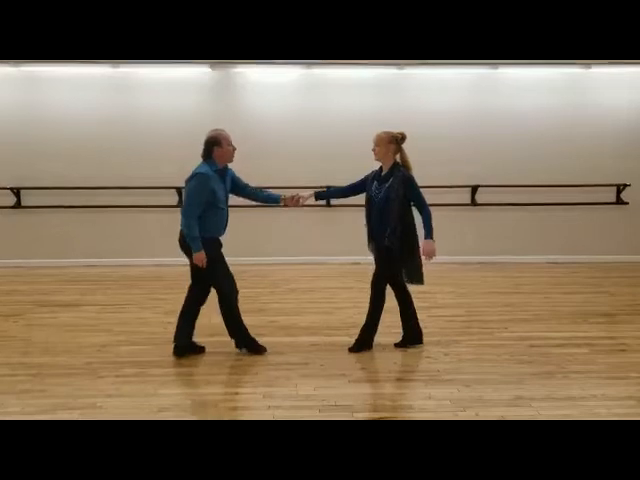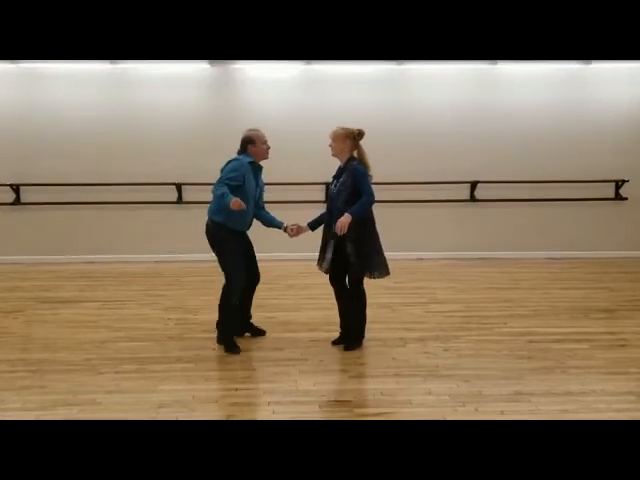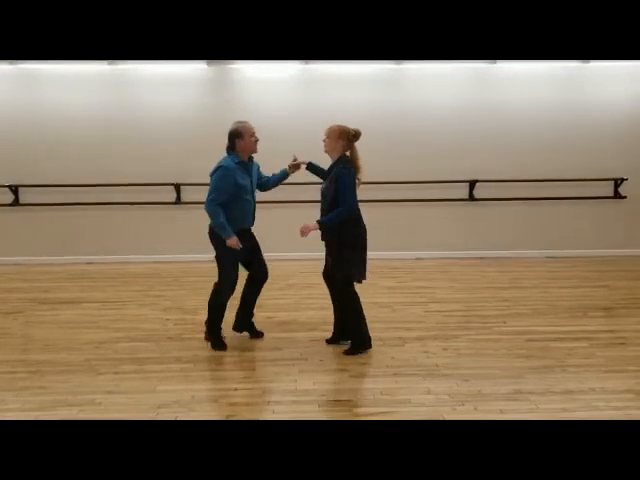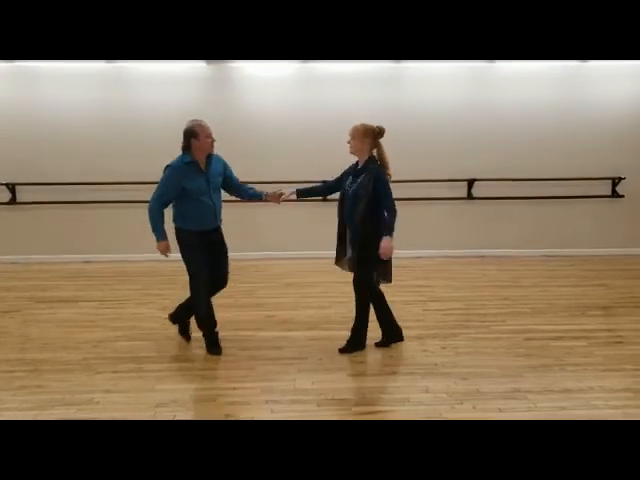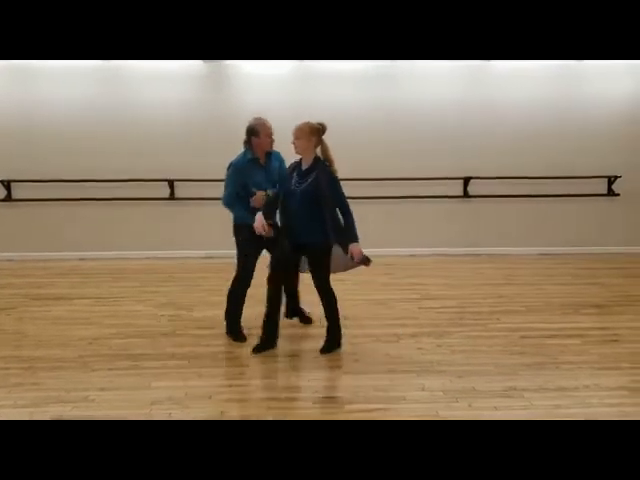
dt=1s
person 1, frame 1
left shoulder: (225, 173)
right shoulder: (202, 176)
left elbow: (249, 192)
right elbow: (189, 214)
left wrist: (281, 200)
right wrist: (196, 248)
left hip: (207, 240)
right hip: (199, 242)
left knee: (199, 290)
right knee: (227, 288)
left ankle: (182, 343)
right ankle: (242, 339)
person 1, frame 2
left shoulder: (257, 174)
right shoulder: (238, 165)
left elbow: (259, 211)
right elbow: (219, 188)
left wrist: (282, 226)
right wrist: (230, 200)
left hip: (238, 232)
right hip: (221, 230)
left knee: (252, 276)
right knee: (234, 280)
left ankle: (242, 323)
right ankle: (225, 333)
person 1, frame 3
left shoulder: (251, 165)
right shoulder: (226, 169)
left elbow: (263, 184)
right elbow: (212, 204)
left wrist: (287, 172)
right wrist: (227, 235)
left hip: (245, 232)
right hip: (226, 235)
left knee: (260, 274)
right knee: (227, 283)
left ankle: (243, 320)
right ankle: (213, 332)
person 1, frame 4
left shoulder: (217, 162)
right shoulder: (176, 169)
left elbow: (237, 187)
right elbow: (156, 205)
left wrist: (264, 196)
right wrist: (160, 236)
left hip: (214, 232)
right hip: (190, 236)
left knee: (220, 280)
right knee: (202, 284)
left ankle: (181, 314)
right ankle: (210, 335)
person 1, frame 5
left shoulder: (276, 158)
right shoulder: (239, 166)
right elbow: (229, 200)
left wrist: (269, 195)
right wrist: (252, 221)
right hip: (247, 228)
right knee: (244, 276)
left ankle: (293, 307)
right ankle: (232, 324)
person 2, frame 1
left shoulder: (403, 178)
right shoulder: (374, 177)
left elbow: (423, 208)
right elbow: (346, 191)
left wrist: (428, 238)
right wrist: (314, 195)
left hip: (398, 243)
right hip: (382, 242)
left knee: (377, 285)
right knee: (397, 285)
left ankle: (366, 339)
right ankle: (413, 335)
person 2, frame 2
left shoulder: (357, 169)
right shoulder: (340, 172)
left elbow: (369, 198)
right elbow: (332, 209)
left wrist: (349, 215)
right wrist: (308, 227)
left hip: (358, 237)
right hip: (341, 238)
left knee: (355, 284)
right knee: (336, 280)
left ankle: (356, 335)
right ankle: (347, 332)
person 2, frame 3
left shoulder: (344, 171)
right shoulder: (337, 167)
left elbow: (346, 209)
left wrist: (317, 224)
right wrist: (307, 165)
left hip: (348, 237)
right hip: (339, 236)
left knee: (344, 285)
right knee: (331, 278)
left ankle: (362, 339)
right ankle: (343, 330)
person 2, frame 4
left shoulder: (377, 172)
right shoulder: (352, 171)
left elbow: (389, 207)
right elbow: (328, 188)
left wrist: (388, 236)
right wrist: (296, 192)
left hip: (372, 239)
right hip: (357, 240)
left knee: (362, 286)
right knee: (368, 285)
left ankle: (357, 340)
right ankle: (392, 332)
person 2, frame 5
left shoulder: (325, 173)
right shoulder: (291, 170)
left elbow: (342, 206)
right elbow: (276, 198)
left wrist: (352, 240)
right wrist: (261, 214)
left hip: (317, 240)
right hip: (290, 238)
left knee: (323, 286)
right knee: (274, 281)
left ankle: (333, 337)
right ankle: (269, 337)
